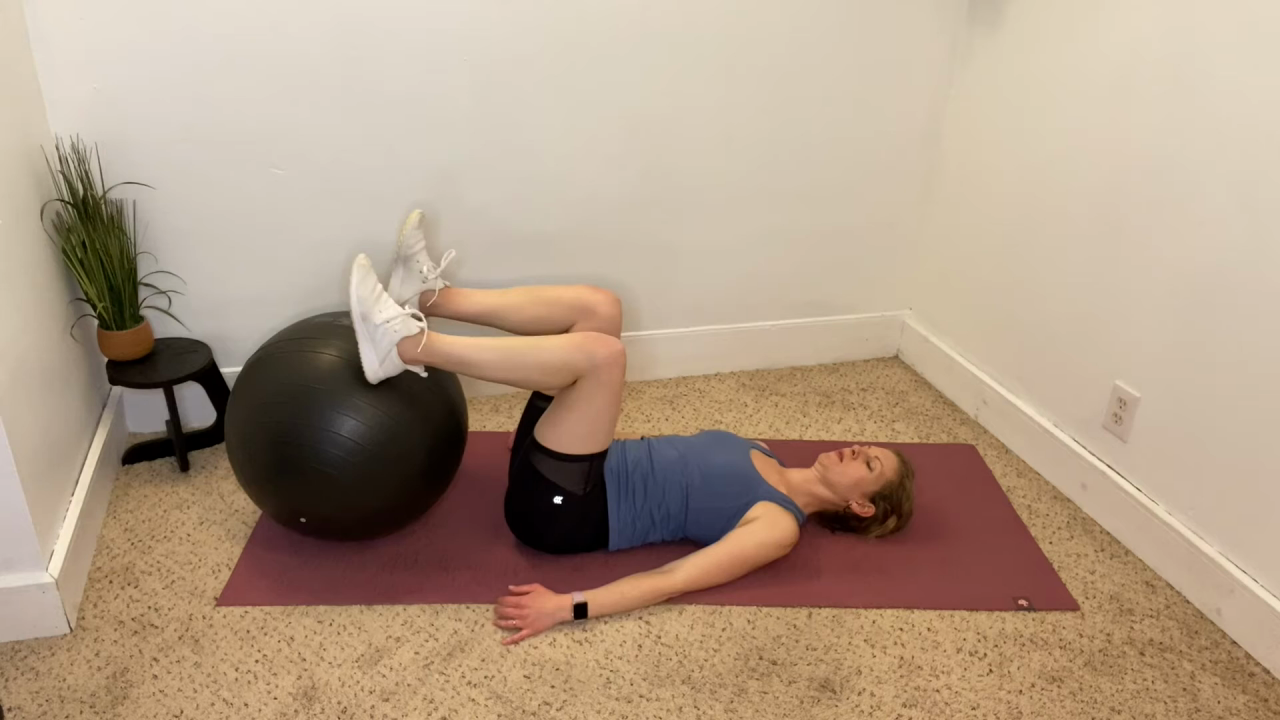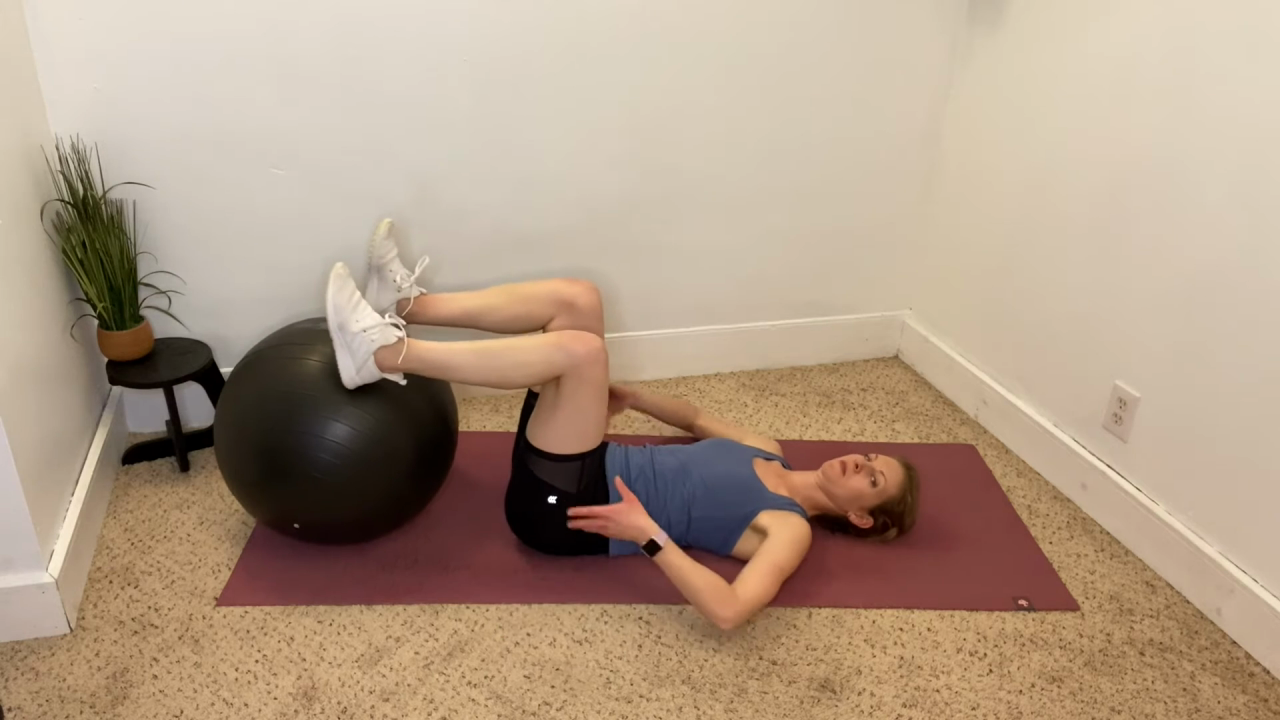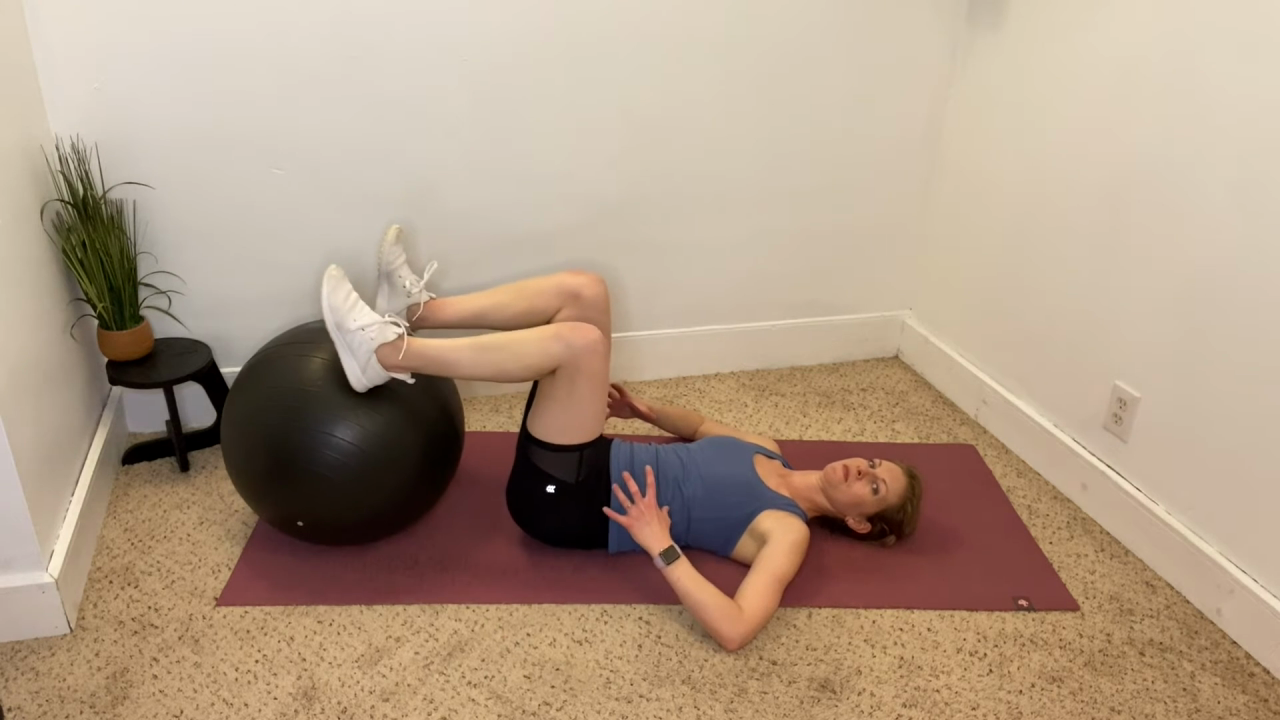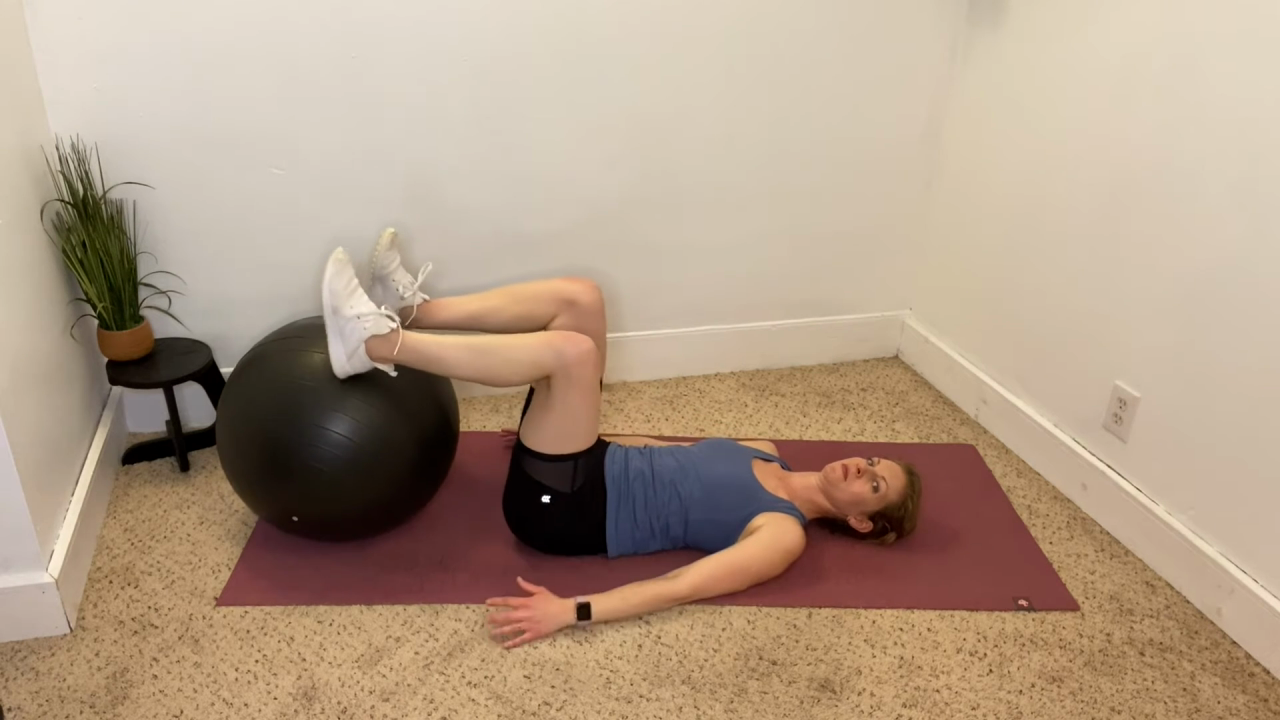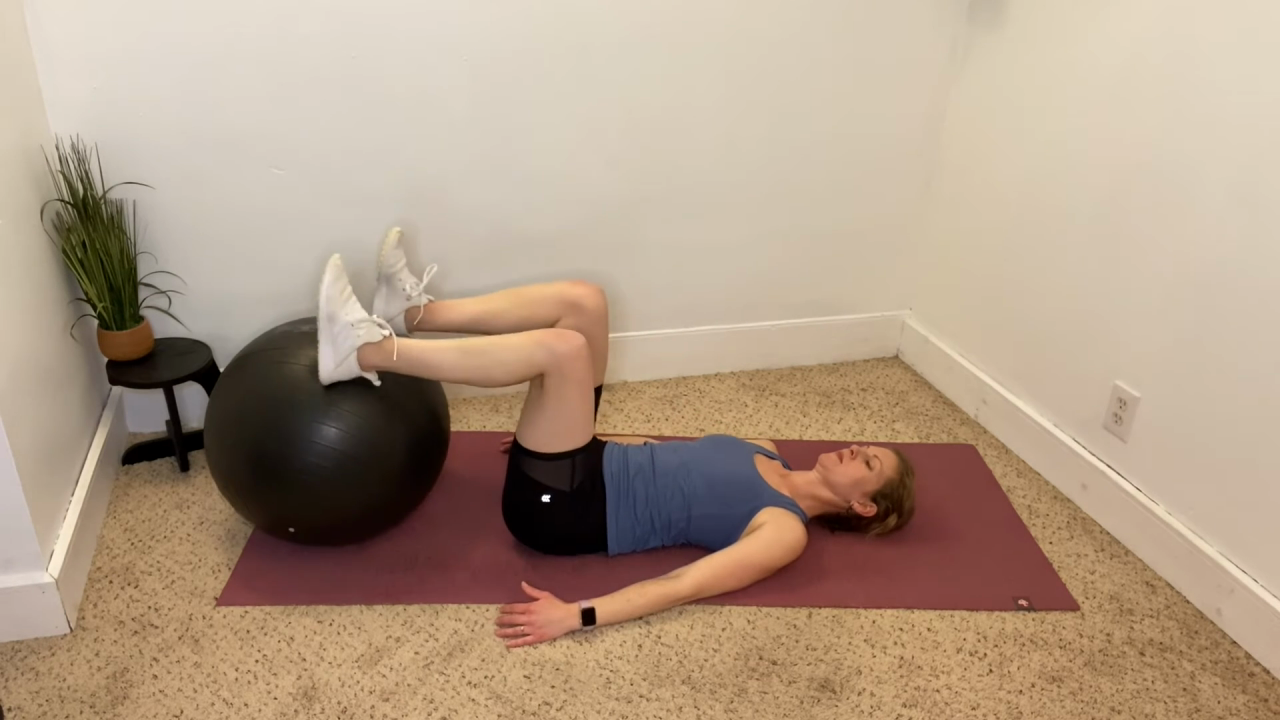
dt=1s
person 1, frame 1
left shoulder: (780, 525)
right shoulder: (759, 453)
left elbow: (675, 580)
left wrist: (568, 606)
right wrist: (565, 424)
left hip: (562, 509)
right hip: (585, 471)
left knee: (601, 350)
right knee: (599, 308)
left ankle: (406, 346)
right ankle: (427, 297)
person 1, frame 2
left shoulder: (790, 530)
right shoulder: (766, 450)
left elbow: (728, 609)
right elbow: (697, 418)
left wrist: (649, 535)
right wrist: (627, 396)
left hip: (566, 508)
right hip: (599, 471)
left knee: (580, 348)
right knee: (577, 299)
left ankle: (385, 354)
right ankle: (405, 304)
person 1, frame 3
left shoulder: (789, 532)
right shoulder: (767, 451)
left elbow: (734, 629)
right elbow: (701, 427)
left wrist: (661, 546)
right wrist: (644, 410)
left hip: (569, 503)
right hip: (594, 461)
left knee: (581, 340)
right knee: (584, 290)
left ankle: (387, 353)
right ankle: (417, 309)
person 1, frame 4
left shoulder: (784, 536)
right shoulder: (764, 453)
left elbow: (681, 587)
left wrist: (571, 610)
right wrist: (550, 431)
left hip: (563, 510)
right hip: (597, 466)
left knee: (572, 350)
right knee: (578, 298)
left ankle: (377, 343)
right ankle: (411, 309)
person 1, frame 5
left shoulder: (786, 531)
right shoulder: (765, 452)
left elbow: (686, 585)
left wrist: (577, 616)
right wrist: (542, 432)
left hip: (564, 509)
right hip: (593, 466)
left knee: (562, 346)
right knee: (582, 302)
left ankle: (368, 351)
right ankle: (414, 312)
